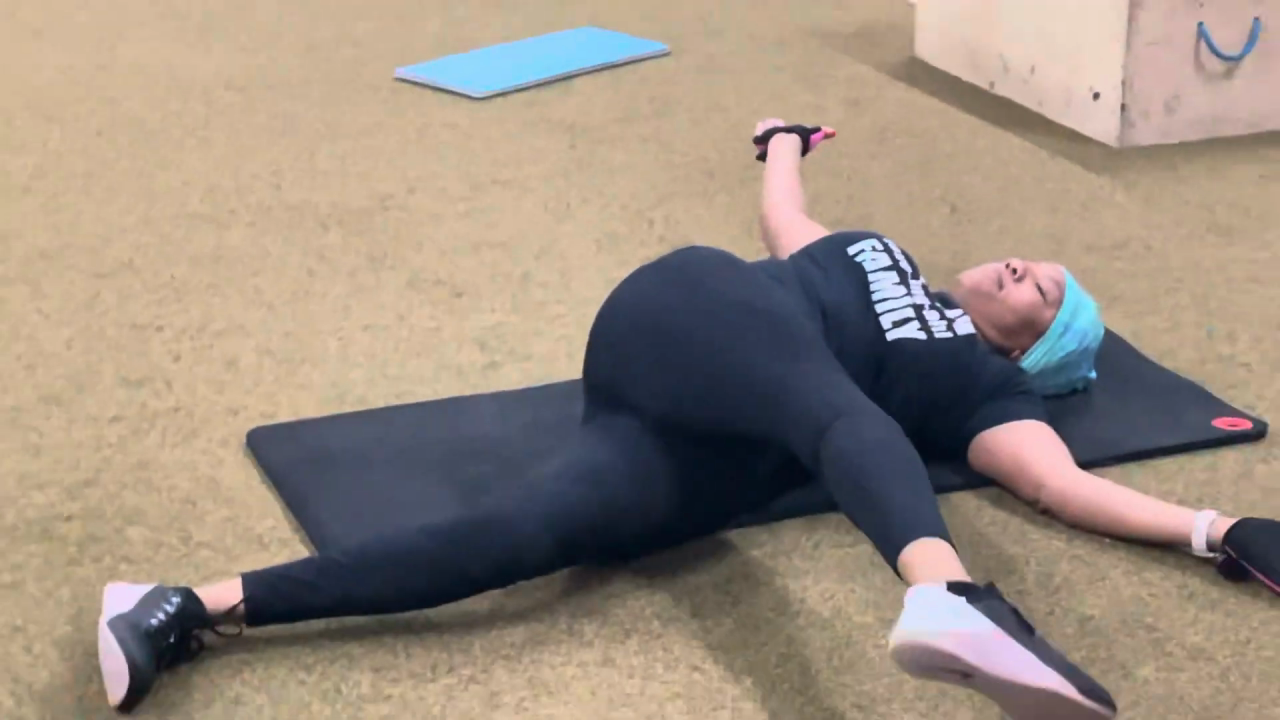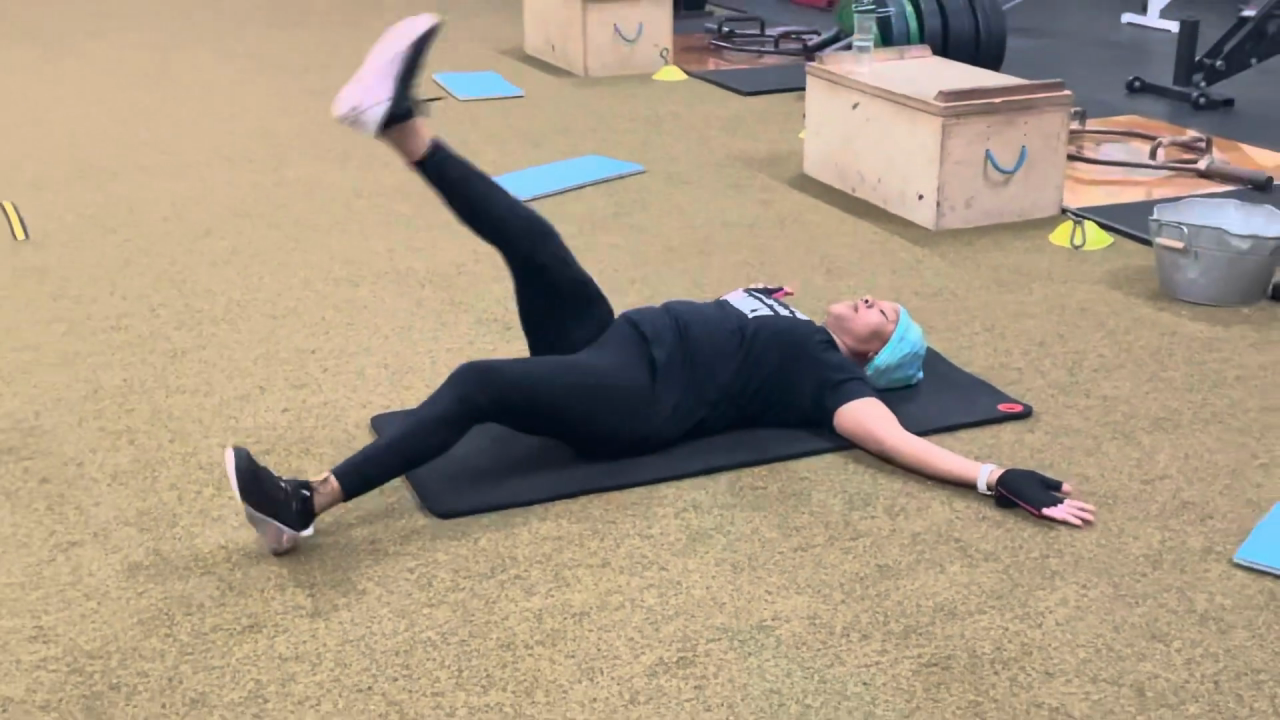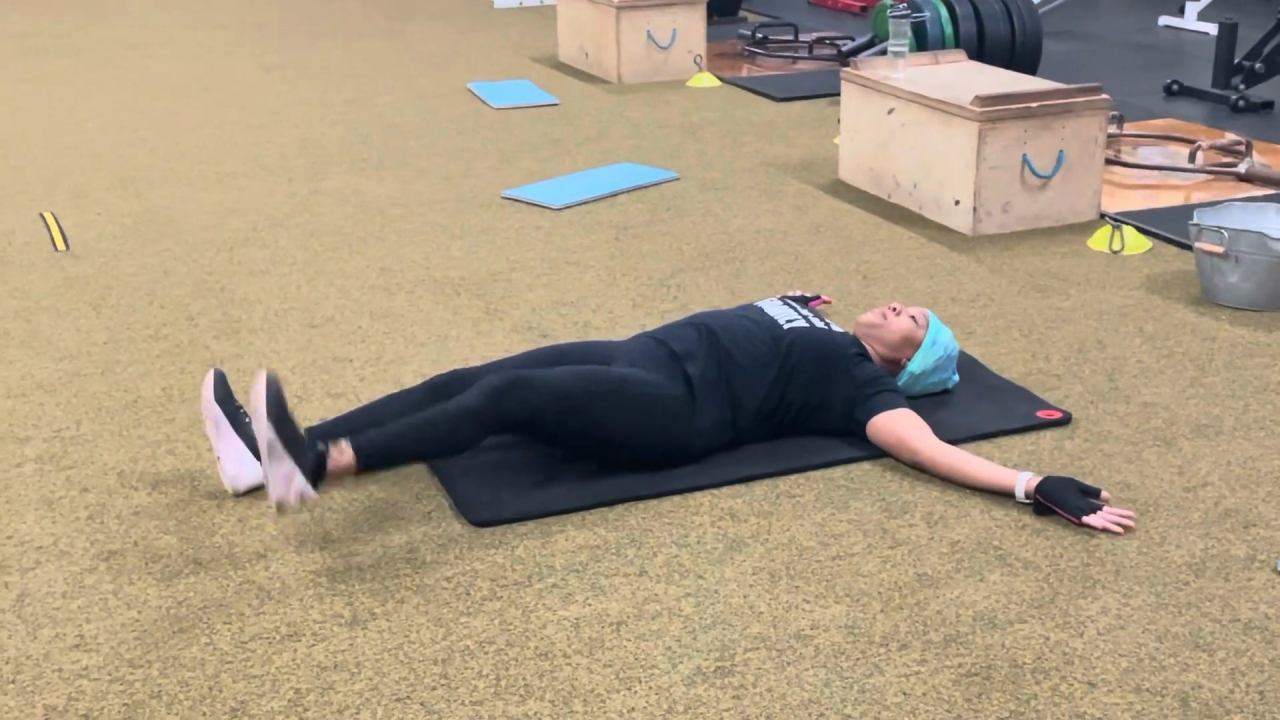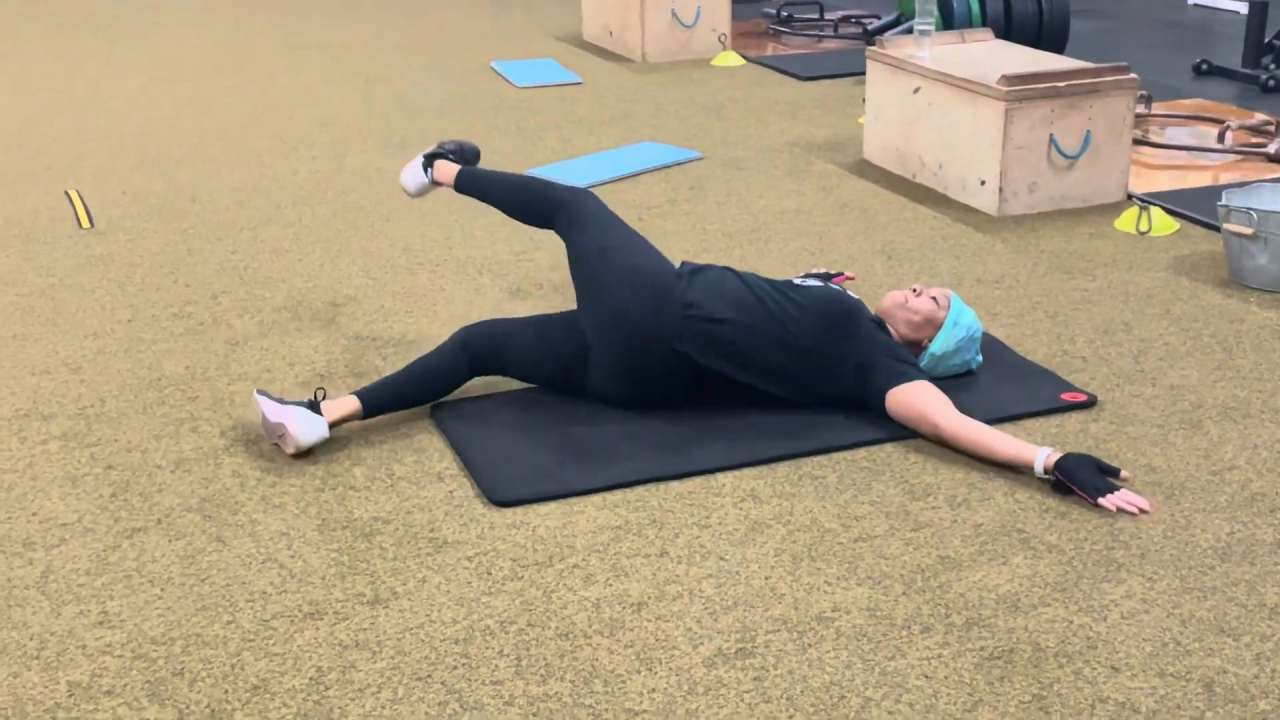
dt=1s
person 1, frame 1
left shoulder: (982, 383)
right shoulder: (863, 246)
left elbow: (1068, 488)
right elbow: (781, 223)
right wrist: (781, 146)
left hip: (702, 459)
right hip: (689, 306)
left knee: (530, 529)
right knee: (841, 414)
person 1, frame 2
left shoulder: (832, 378)
right shoulder: (793, 323)
left elbow: (902, 443)
left wrist: (1003, 481)
right wrist: (751, 296)
left hip: (636, 399)
right hip: (613, 342)
left knee: (475, 385)
right knee: (528, 240)
left ankle: (304, 506)
person 1, frame 3
left shoulder: (865, 384)
right shoulder: (819, 329)
left elbow: (937, 452)
left wrist: (1040, 488)
right wrist: (782, 304)
left hip: (673, 409)
right hip: (640, 357)
left knee: (504, 396)
right knee: (462, 383)
left ankle: (318, 460)
right ankle: (272, 448)
person 1, frame 4
left shoulder: (884, 364)
right shoulder: (852, 326)
left elbow: (953, 423)
left wrist: (1056, 462)
right wrist: (811, 278)
left hip: (656, 312)
right hip: (647, 369)
left knee: (573, 201)
right knee: (480, 342)
left ankle: (443, 172)
right ankle: (323, 416)
